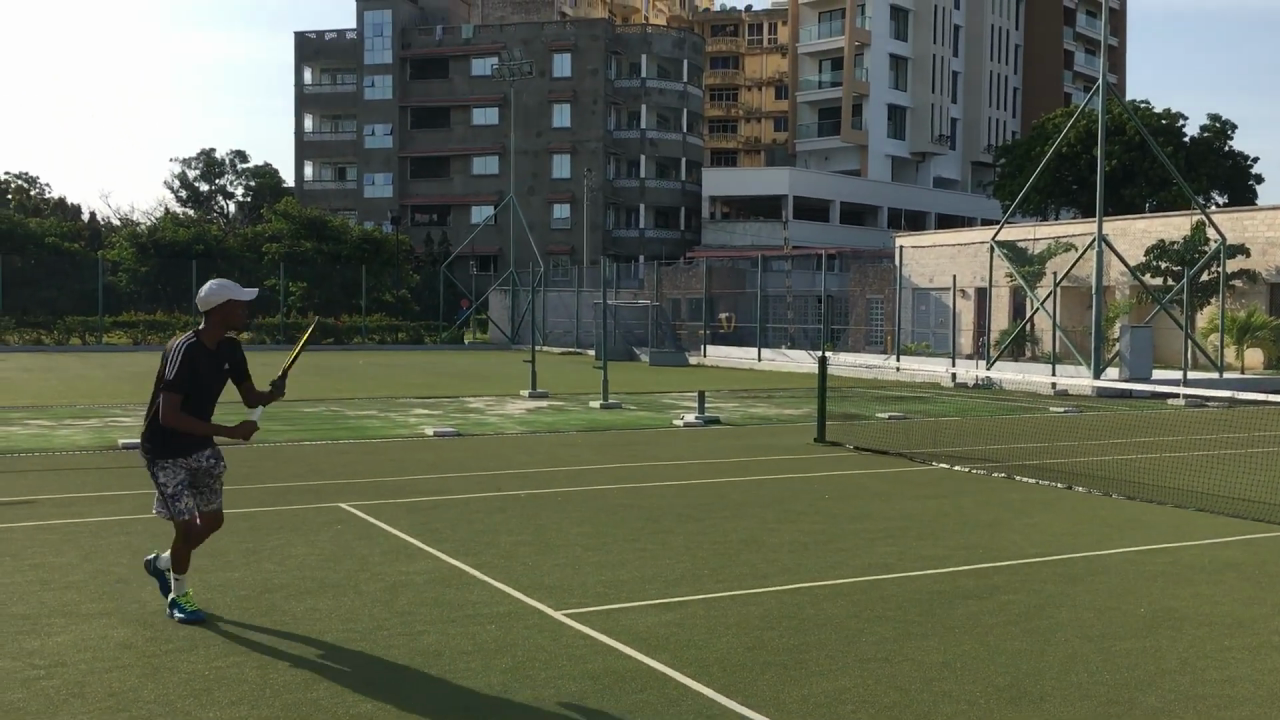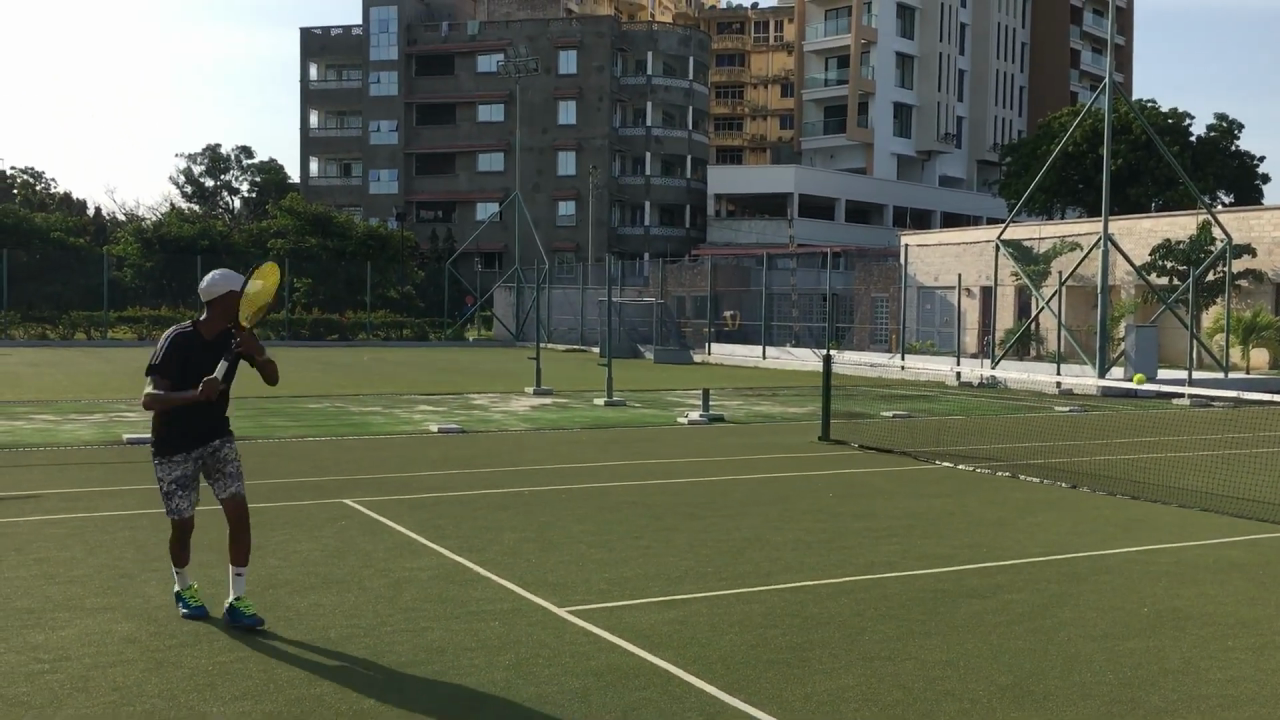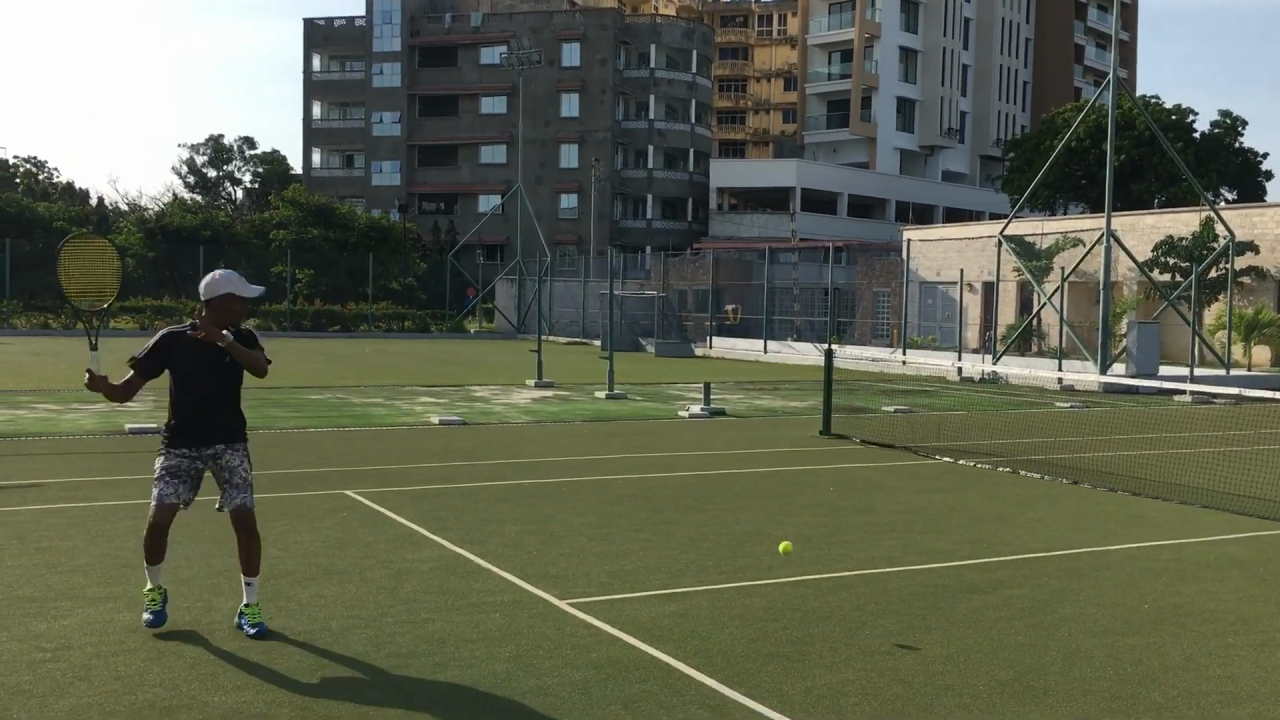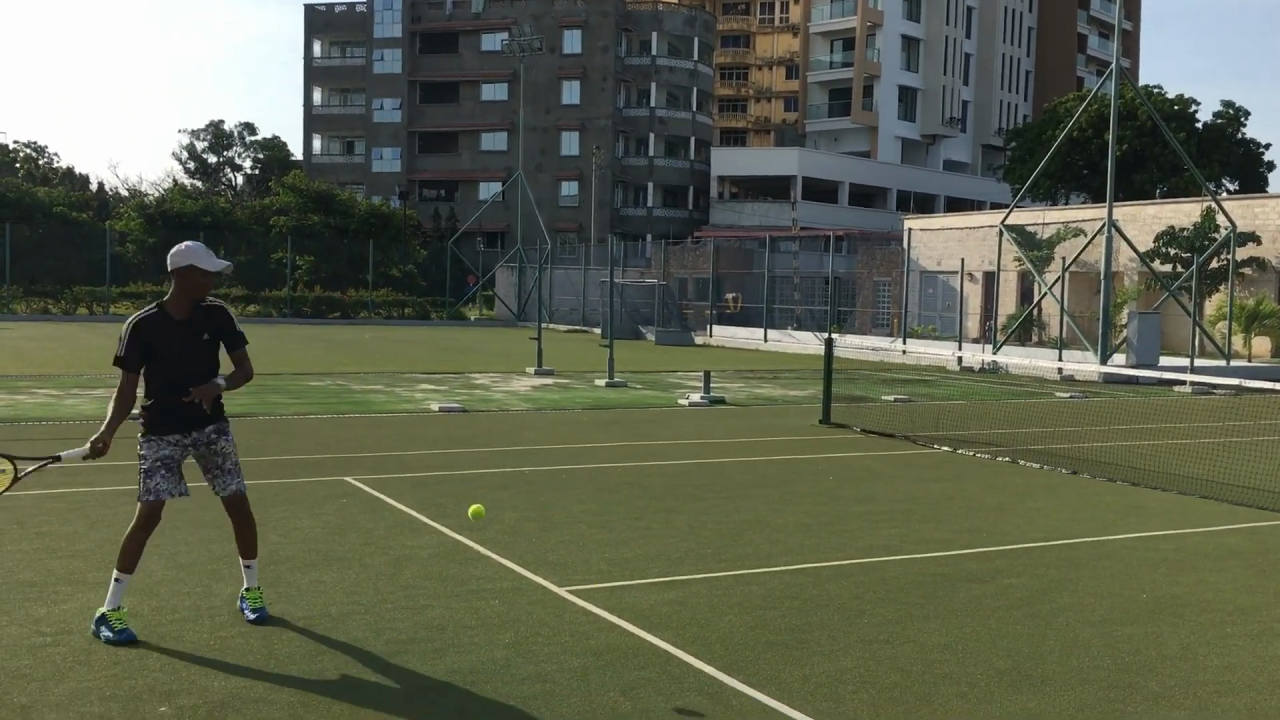
dt=0.2s
person 1, frame 1
left shoulder: (230, 347)
right shoulder: (182, 350)
left elbow: (250, 398)
right elbow: (168, 416)
left wrist: (272, 393)
right wrist: (228, 432)
left hip: (203, 448)
right hip: (165, 450)
left knee: (213, 520)
right knee: (188, 526)
left ankle: (160, 563)
right ankle: (178, 596)
person 1, frame 2
left shoulder: (238, 335)
right shoulder: (176, 340)
left elbow: (272, 378)
right elbow: (150, 400)
left wrist: (254, 350)
right wrist: (194, 396)
left hip: (217, 438)
right hip: (173, 445)
left knee: (238, 510)
right knee: (183, 526)
left ankle: (238, 601)
right ankle: (183, 589)
person 1, frame 3
left shoulder: (244, 337)
right shoulder: (170, 341)
left elbow: (262, 366)
right elbow: (126, 390)
left wrist: (226, 341)
right wrist: (103, 386)
left hip: (229, 442)
right hip: (180, 443)
left knee: (244, 521)
right knee: (159, 519)
left ankle: (250, 607)
right ankle: (154, 590)
person 1, frame 4
left shoulder: (216, 314)
right shoulder: (144, 325)
left elbow: (246, 369)
right elbow: (126, 390)
left wrist: (220, 385)
right wrist: (108, 430)
left hip: (210, 424)
right hip: (161, 431)
left knee: (238, 506)
right knee: (149, 516)
left ankle: (251, 590)
right ankle: (109, 612)
